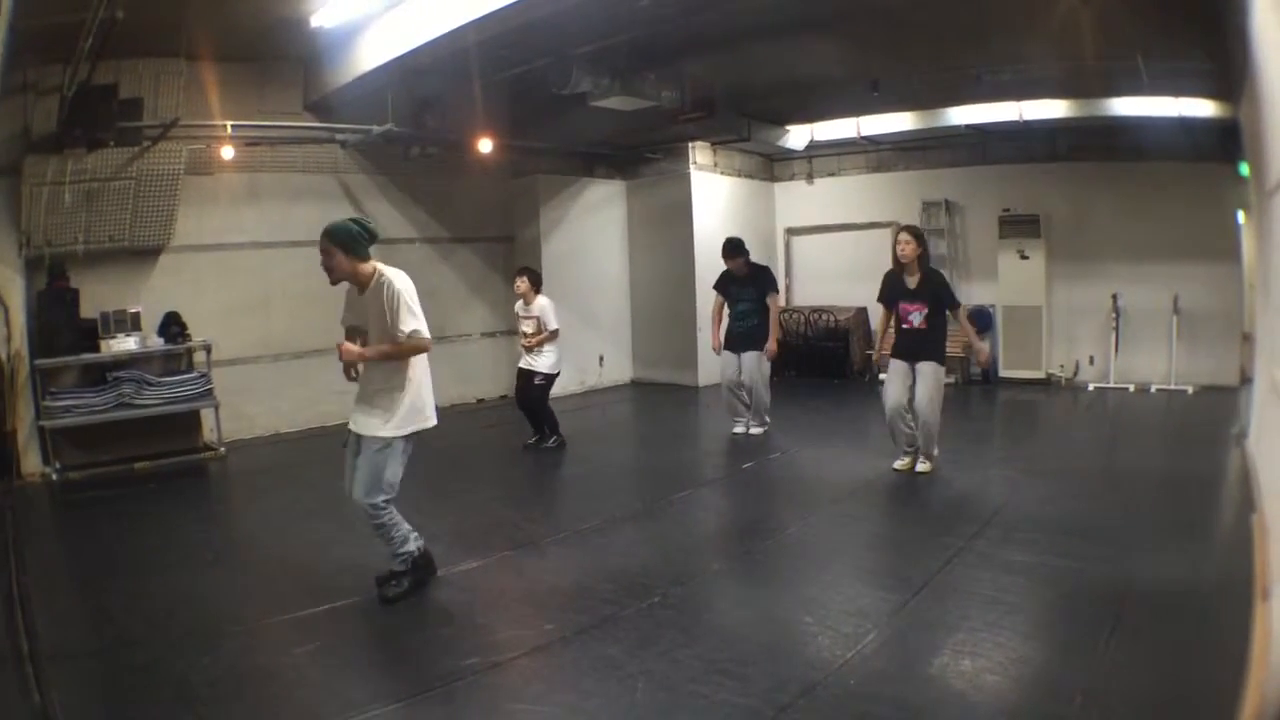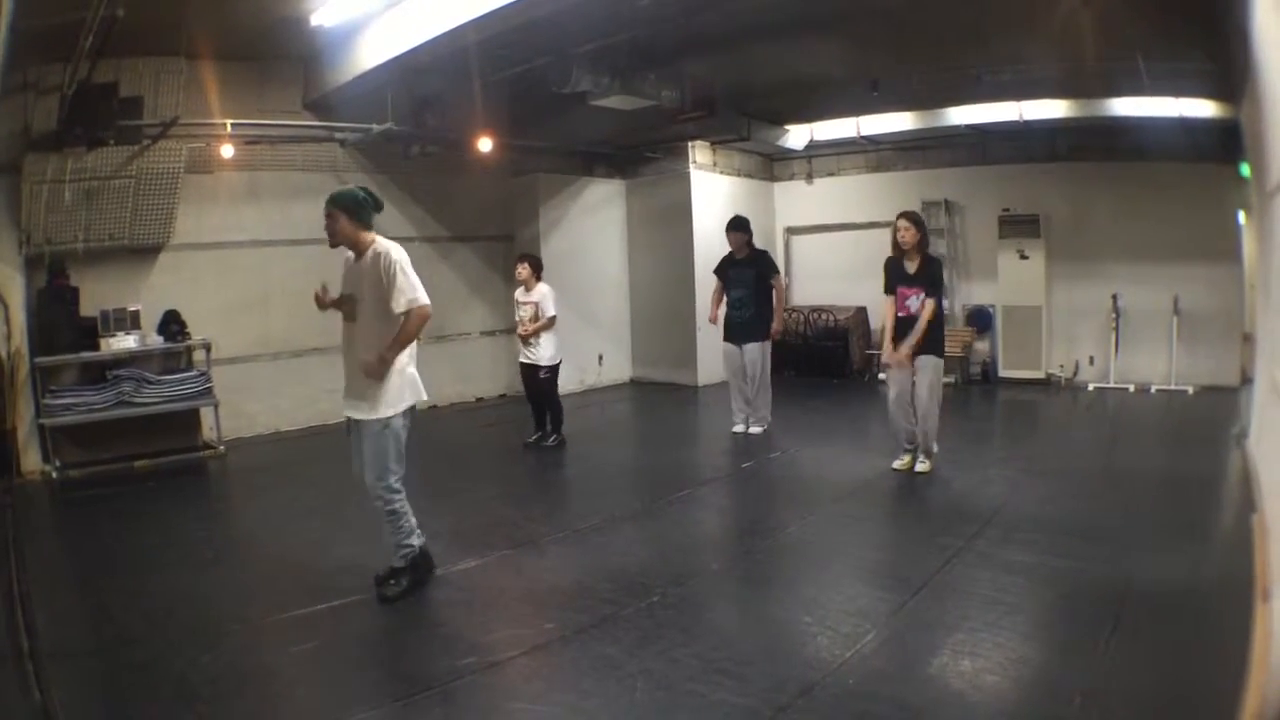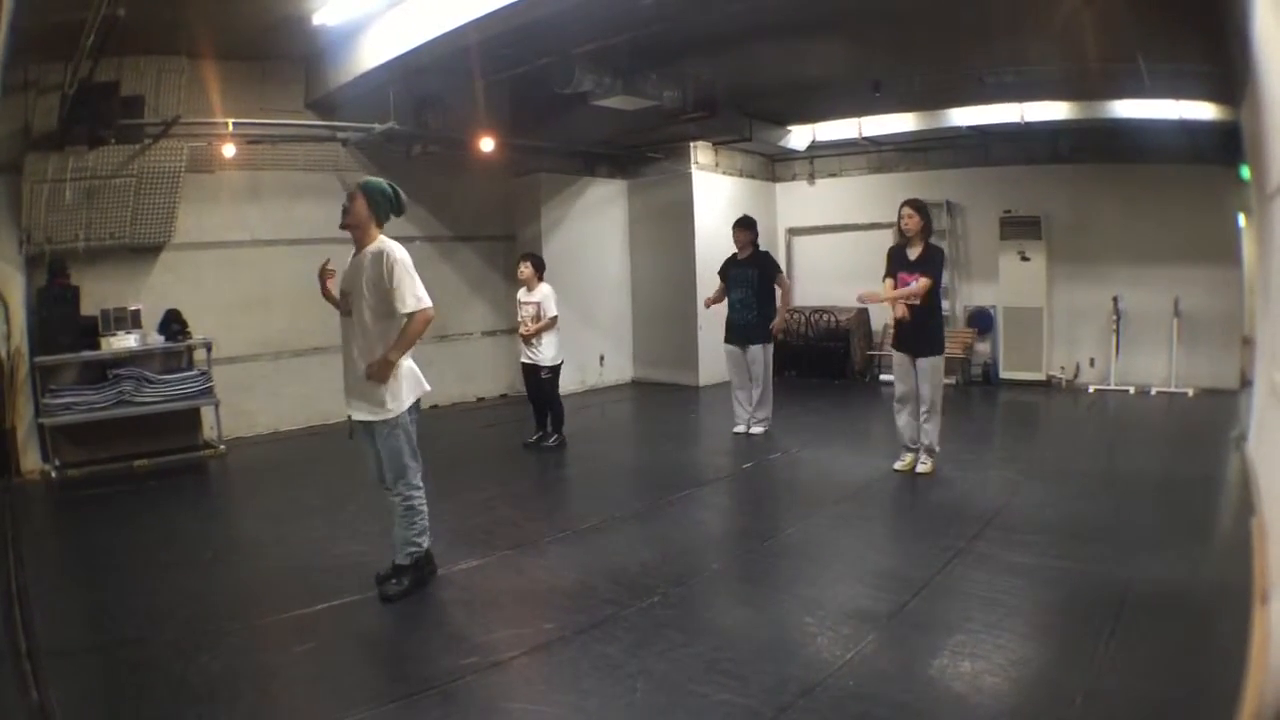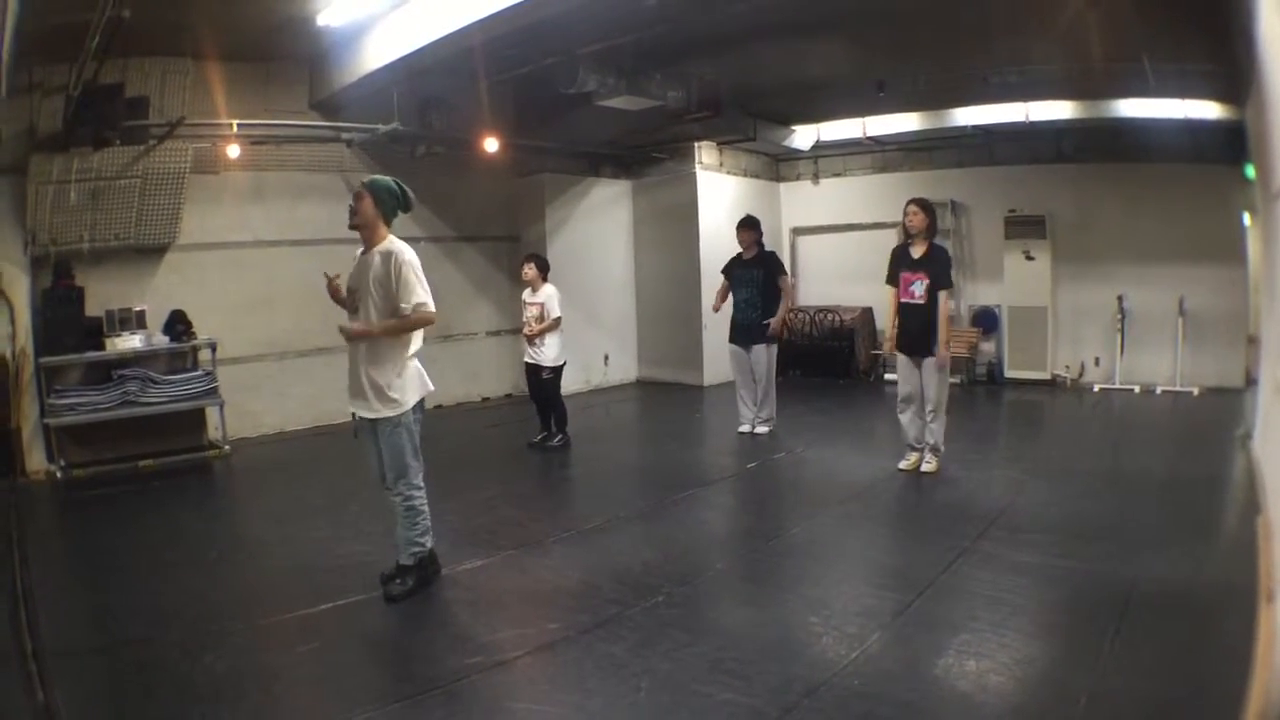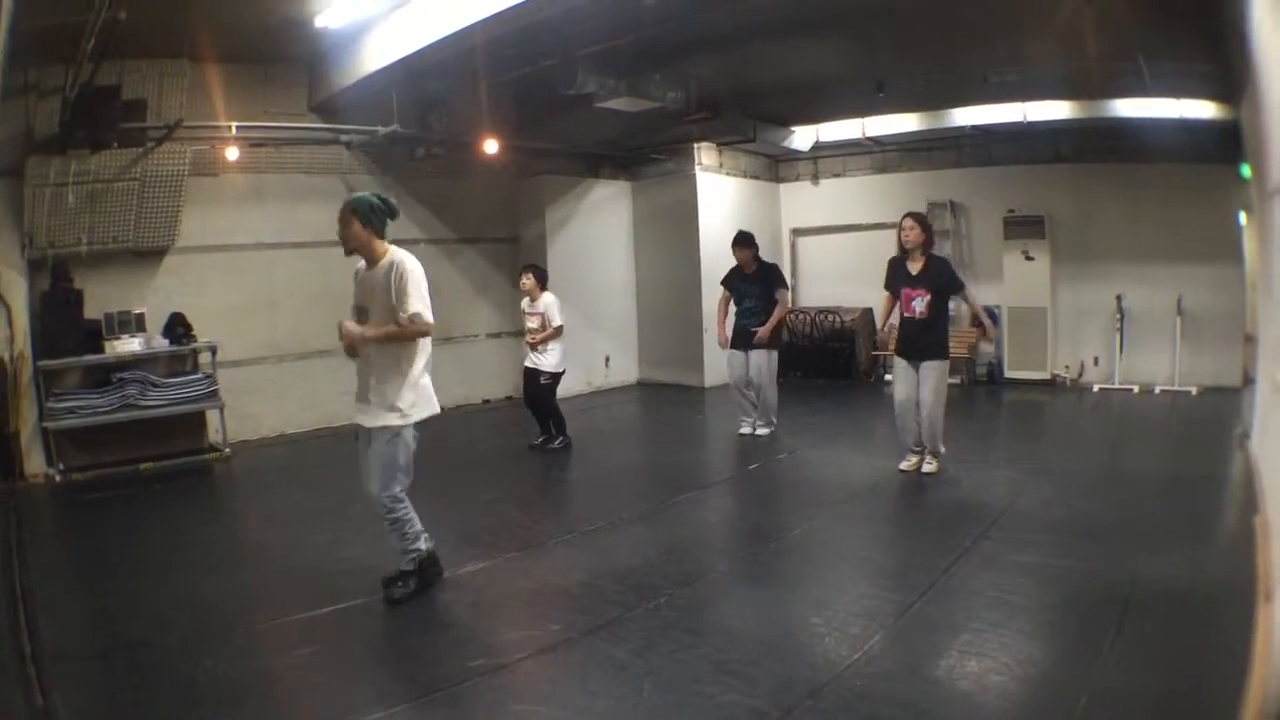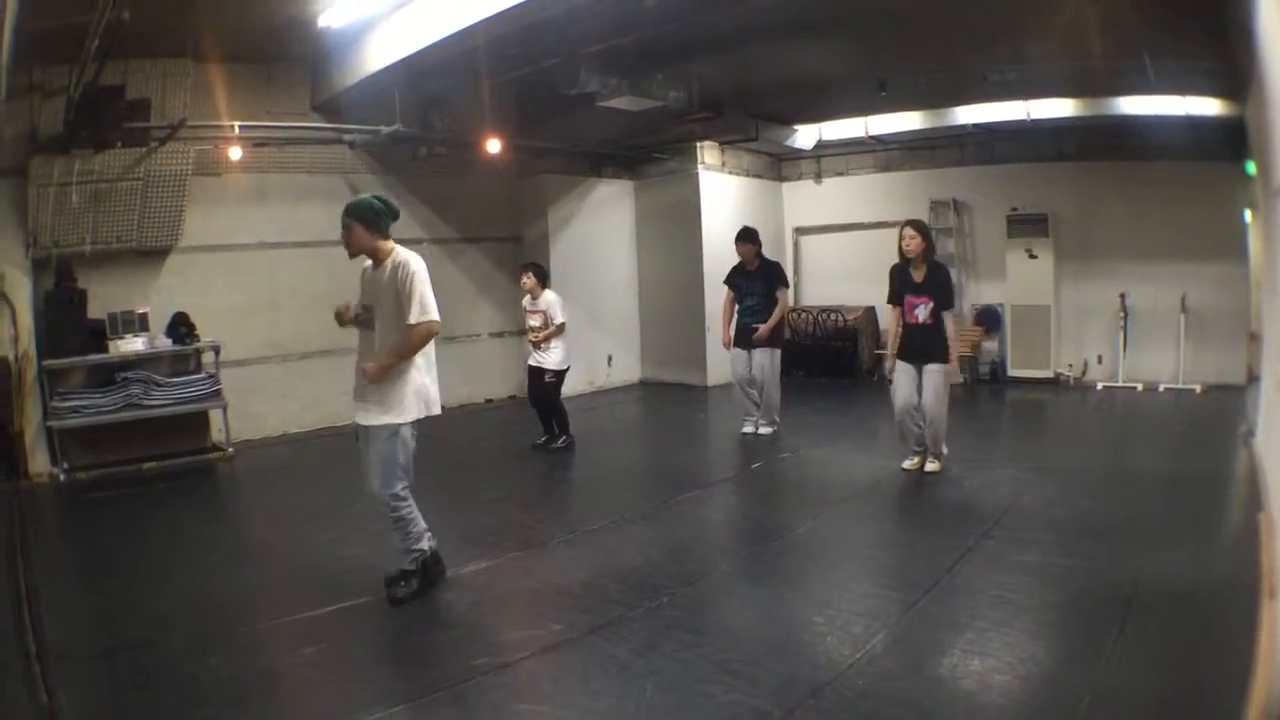
dt=0.3s
person 1, frame 1
left shoulder: (393, 284)
right shoulder: (352, 291)
left elbow: (420, 342)
left wrist: (365, 353)
right wrist: (349, 359)
left hip: (398, 410)
right hip: (370, 405)
left knee: (371, 497)
right knee: (359, 491)
left ankle: (414, 560)
right ankle: (408, 557)
person 1, frame 2
left shoulder: (388, 255)
right shoulder: (351, 260)
left elbow: (421, 310)
left wrist: (386, 358)
right wrist: (330, 303)
left hip: (387, 392)
right hip: (360, 391)
left knee: (384, 482)
right knee: (372, 479)
left ankle: (413, 559)
right ankle: (408, 556)
person 1, frame 3
left shoulder: (390, 254)
right shoulder: (354, 259)
left elbow: (423, 312)
left wrist: (390, 360)
right wrist: (328, 295)
left hip: (391, 391)
right hip: (363, 392)
left knee: (404, 480)
right knee: (389, 480)
left ankle: (414, 560)
right ankle: (411, 557)
person 1, frame 4
left shoulder: (398, 255)
right shoulder: (361, 257)
left elbow: (425, 314)
left wrist: (369, 329)
right wrist: (340, 299)
left hip: (396, 387)
right hip: (367, 387)
left knee: (405, 481)
right knee: (392, 479)
left ankle: (417, 560)
right ankle: (416, 555)
person 1, frame 5
left shoulder: (402, 266)
right shoulder: (361, 272)
left elbow: (421, 325)
left wrist: (365, 335)
right wrist: (353, 338)
left hip: (400, 398)
right hip: (372, 397)
left knee: (388, 490)
right knee: (379, 487)
left ankle: (418, 564)
right ankle: (419, 556)
person 1, frame 6
left shoulder: (407, 265)
right shoulder: (367, 271)
left elbow: (428, 325)
left wrist: (386, 364)
right wrist: (349, 319)
left hip: (401, 398)
right hip: (372, 397)
left knee: (391, 488)
right knee: (383, 485)
left ankle: (420, 564)
right ankle: (421, 557)
person 2, frame 1
left shoulder: (934, 278)
right shoulder: (891, 278)
left elbow: (957, 312)
left wrist: (977, 344)
right wrist: (878, 347)
left hip: (931, 353)
right hip: (901, 353)
left knee: (925, 407)
right knee: (894, 405)
left ankle: (926, 454)
right ankle: (908, 450)
person 2, frame 2
left shoulder: (933, 265)
right shoulder: (891, 264)
left elbow: (930, 308)
right elbow: (890, 304)
left wrist: (910, 345)
right wrist: (887, 344)
left hip: (928, 343)
right hip: (901, 342)
left knee: (926, 400)
right knee: (897, 399)
left ankle: (926, 453)
right ankle: (908, 449)
person 2, frame 3
left shoulder: (935, 254)
right shoulder: (895, 252)
left elbow: (921, 287)
right elbow: (890, 285)
left wrist: (882, 297)
right wrist: (896, 304)
left hip: (929, 336)
right hip: (902, 336)
left knee: (929, 398)
right knee: (903, 396)
left ankle: (927, 452)
right ankle: (910, 449)
person 2, frame 4
left shoulder: (939, 255)
right shoulder: (898, 253)
left elbow: (944, 299)
right elbow: (895, 295)
left wrist: (942, 342)
right wrist: (889, 334)
left hip: (931, 338)
right hip: (905, 338)
left knee: (933, 399)
right knee: (907, 397)
left ankle: (932, 452)
right ankle: (914, 449)
person 2, frame 5
left shoulder: (939, 266)
right shoulder: (895, 264)
left elbow: (965, 294)
left wrist: (986, 322)
right wrist: (881, 328)
left hip: (934, 347)
right hip: (905, 346)
left knee: (930, 404)
right knee: (903, 402)
left ankle: (932, 453)
right ankle: (914, 451)
person 2, frame 6
left shoulder: (940, 273)
right shoulder: (897, 272)
left elbow: (948, 317)
right elbow: (896, 315)
left wrist: (953, 357)
right wrist: (890, 356)
left hip: (935, 353)
right hip: (907, 352)
left knee: (932, 407)
right knee: (903, 406)
left ankle: (935, 453)
right ankle: (917, 451)
person 3, frame 1
left shoulder: (763, 274)
right shoulder: (725, 278)
left elbow: (773, 307)
right elbow: (718, 308)
left wrist: (773, 340)
right wrist: (715, 337)
left hip: (757, 340)
right hip: (733, 338)
left knee: (753, 382)
right knee: (728, 380)
left ankle: (759, 421)
right ankle: (741, 420)
person 3, frame 2
left shoulder: (761, 259)
right shoulder: (726, 262)
left elbow: (779, 289)
right elbow: (719, 290)
left wrist: (778, 319)
right wrist: (714, 308)
left hip: (757, 329)
right hip: (732, 329)
left knee: (757, 376)
right knee: (735, 376)
left ankle: (759, 421)
right ankle: (740, 419)
person 3, frame 3
left shoulder: (764, 260)
right shoulder: (729, 263)
left elbow: (784, 287)
right elbow: (723, 290)
left wrist: (780, 315)
right wrist: (713, 299)
left hip: (759, 330)
right hip: (734, 330)
left knee: (760, 378)
right knee: (738, 378)
left ankle: (760, 421)
right ankle: (742, 420)
person 3, frame 4
left shoulder: (769, 259)
right shoulder: (734, 263)
left elbow: (786, 289)
right elbow: (724, 288)
left wrist: (779, 317)
right wrist: (718, 302)
left hip: (763, 329)
right hip: (738, 329)
left knee: (763, 377)
right knee: (742, 378)
left ankle: (765, 420)
right ankle: (747, 419)
person 3, frame 5
left shoulder: (770, 272)
right shoulder: (734, 274)
left elbow: (783, 303)
right elbow: (724, 301)
left wrist: (768, 328)
right wrist: (721, 329)
left hip: (764, 336)
right hip: (740, 336)
left knee: (762, 380)
right knee: (737, 379)
left ankle: (765, 422)
right ankle: (747, 420)
person 3, frame 6
left shoulder: (772, 269)
right shoulder: (736, 272)
left elbow: (783, 302)
right elbow: (729, 301)
left wrist: (768, 326)
right wrist: (726, 331)
left hip: (767, 335)
right hip: (743, 334)
left knee: (765, 379)
right knee: (741, 378)
left ankle: (768, 421)
right ankle: (750, 420)
person 4, frame 1
left shoulder: (544, 304)
right shoulder: (518, 306)
left elbow: (554, 332)
left wrist: (535, 341)
right wrist: (523, 340)
left hip: (545, 361)
right hip: (527, 361)
left knee: (537, 401)
right knee: (522, 400)
left ankle: (556, 435)
right ankle: (540, 433)
person 4, frame 2
left shoulder: (544, 291)
right shoulder: (518, 293)
left elbow: (551, 319)
left wrist: (532, 329)
right wrist: (520, 329)
left hip: (545, 354)
right hip: (526, 354)
left knee: (548, 394)
right knee: (533, 395)
left ankle: (557, 433)
right ankle: (540, 430)
person 4, frame 3
left shoulder: (546, 291)
right shoulder: (521, 293)
left elbow: (552, 319)
left wrist: (533, 329)
right wrist: (522, 329)
left hip: (547, 354)
right hip: (528, 354)
left knee: (550, 395)
right knee: (534, 395)
left ankle: (557, 434)
right ankle: (541, 431)
person 4, frame 4
left shoulder: (550, 291)
right shoulder: (526, 294)
left elbow: (556, 320)
left wrist: (537, 330)
right wrist: (526, 329)
left hip: (549, 354)
right hip: (532, 354)
left knee: (552, 395)
right knee: (536, 395)
left ankle: (561, 433)
right ankle: (545, 431)
person 4, frame 5
left shoulder: (549, 300)
right shoulder: (525, 303)
left elbow: (558, 329)
left wrist: (539, 338)
right wrist: (528, 337)
left hip: (550, 359)
right hip: (533, 359)
left knee: (546, 399)
right knee: (531, 399)
left ankle: (562, 436)
right ankle: (546, 433)
person 4, frame 6
left shoulder: (551, 298)
right shoulder: (526, 301)
left elbow: (560, 326)
left wrist: (543, 336)
right wrist: (531, 336)
left hip: (554, 357)
right hip: (536, 357)
left knee: (551, 398)
right knee: (535, 397)
left ankle: (565, 435)
right ankle: (549, 433)
